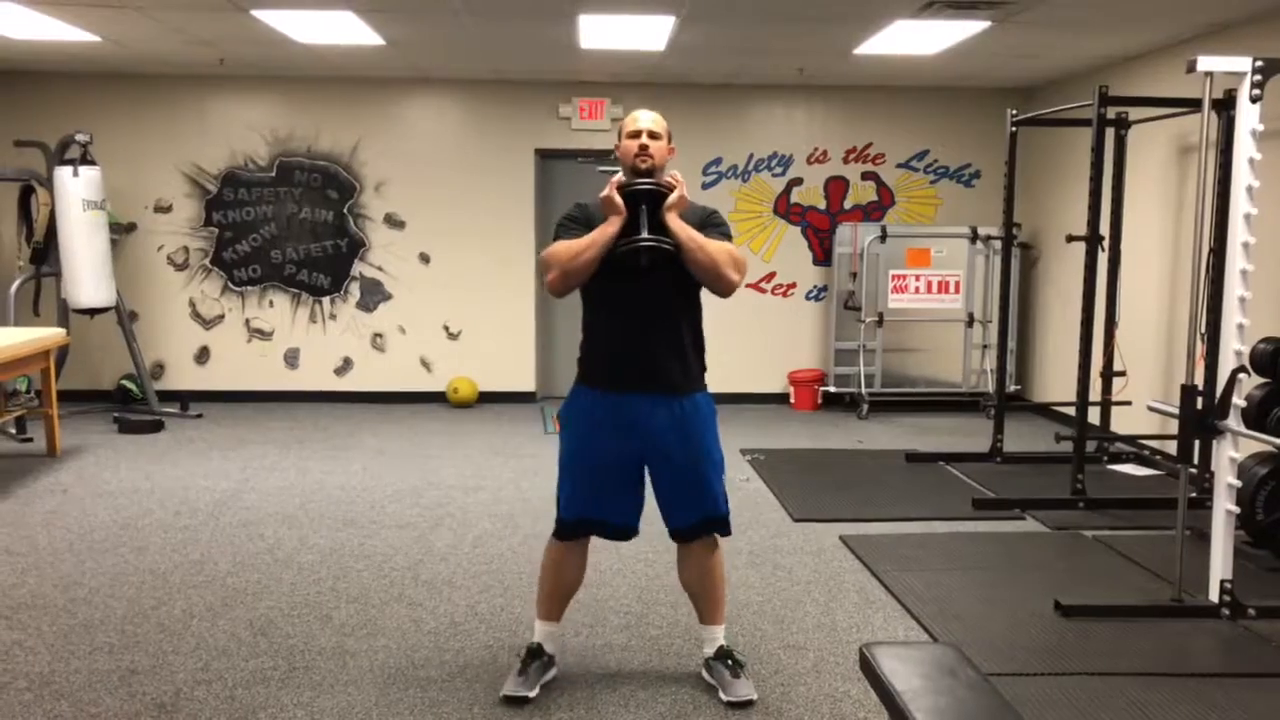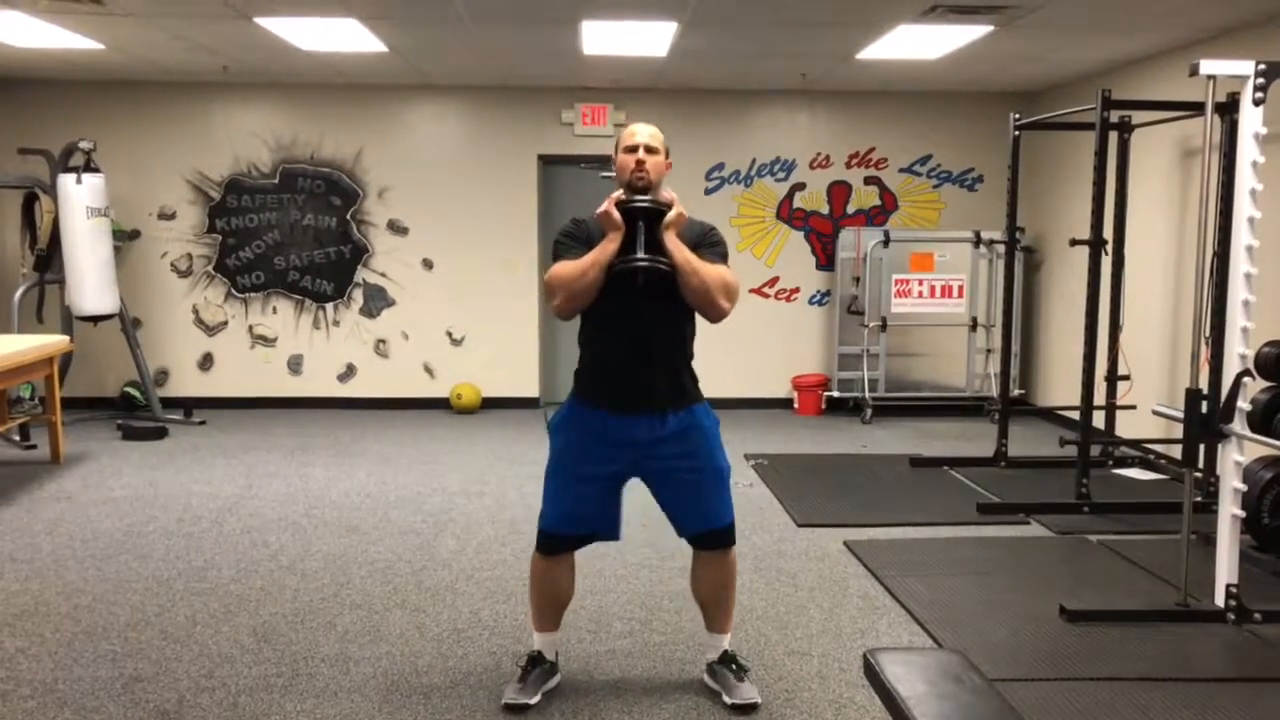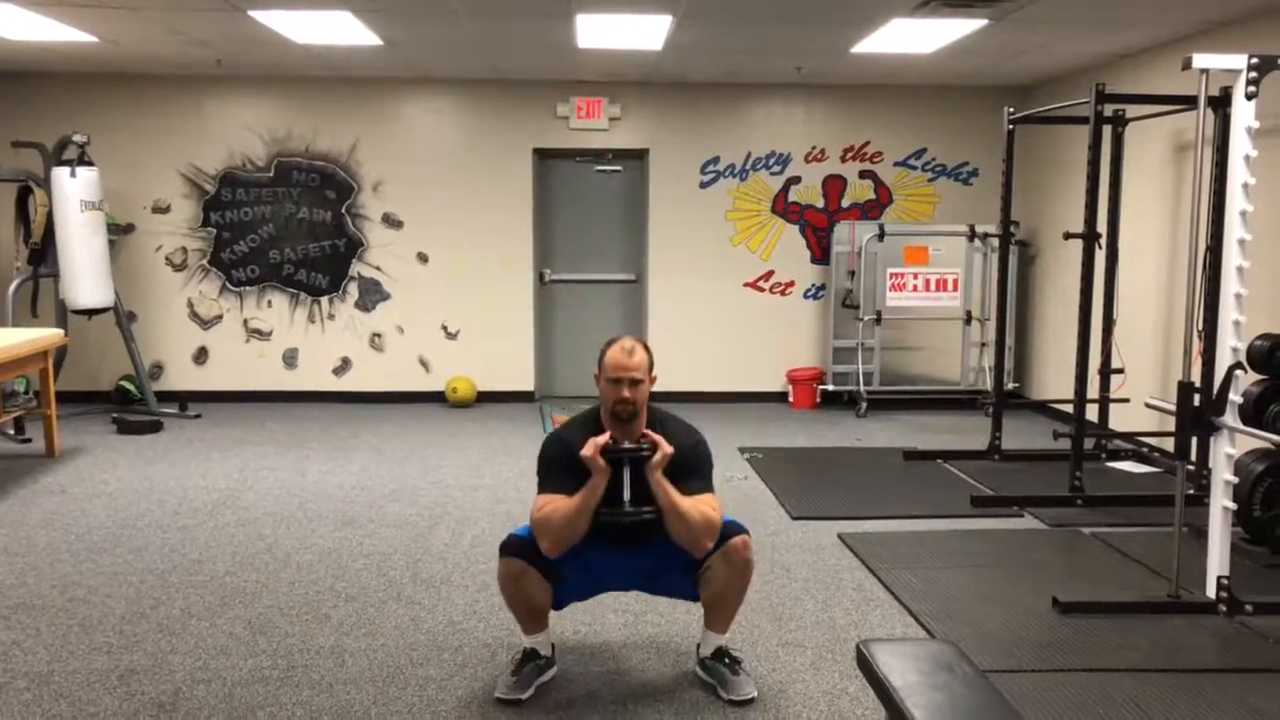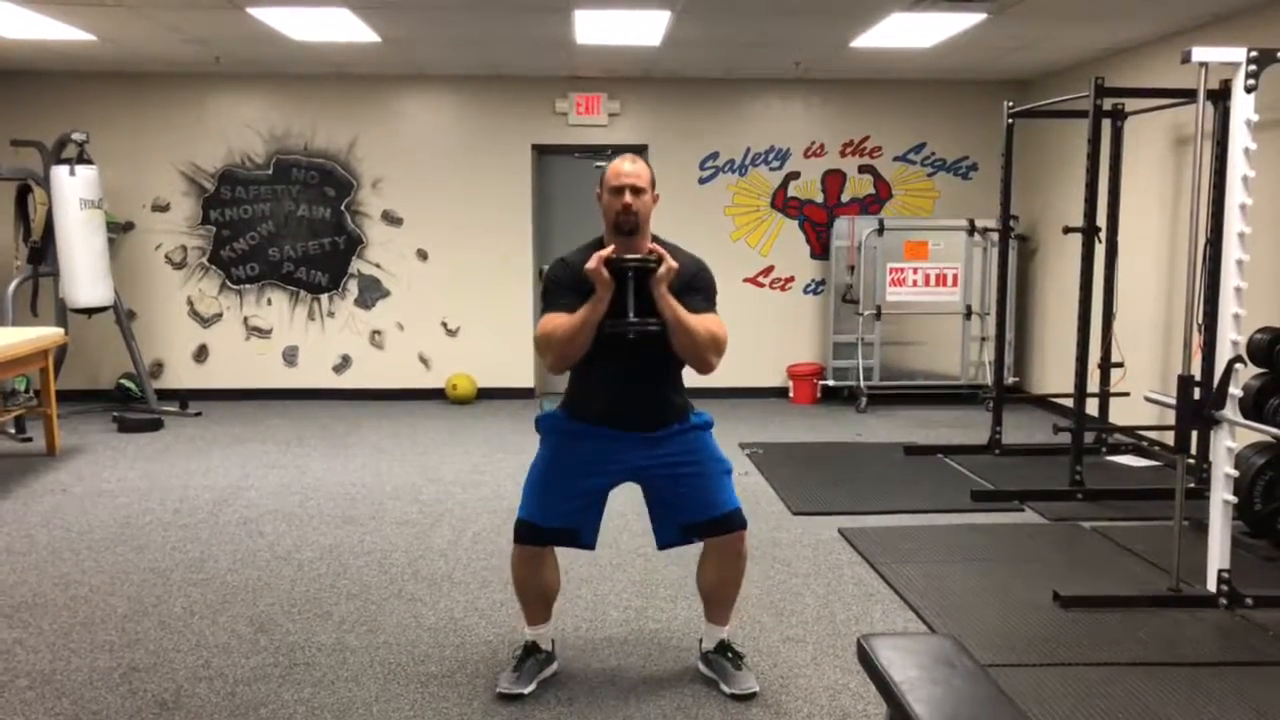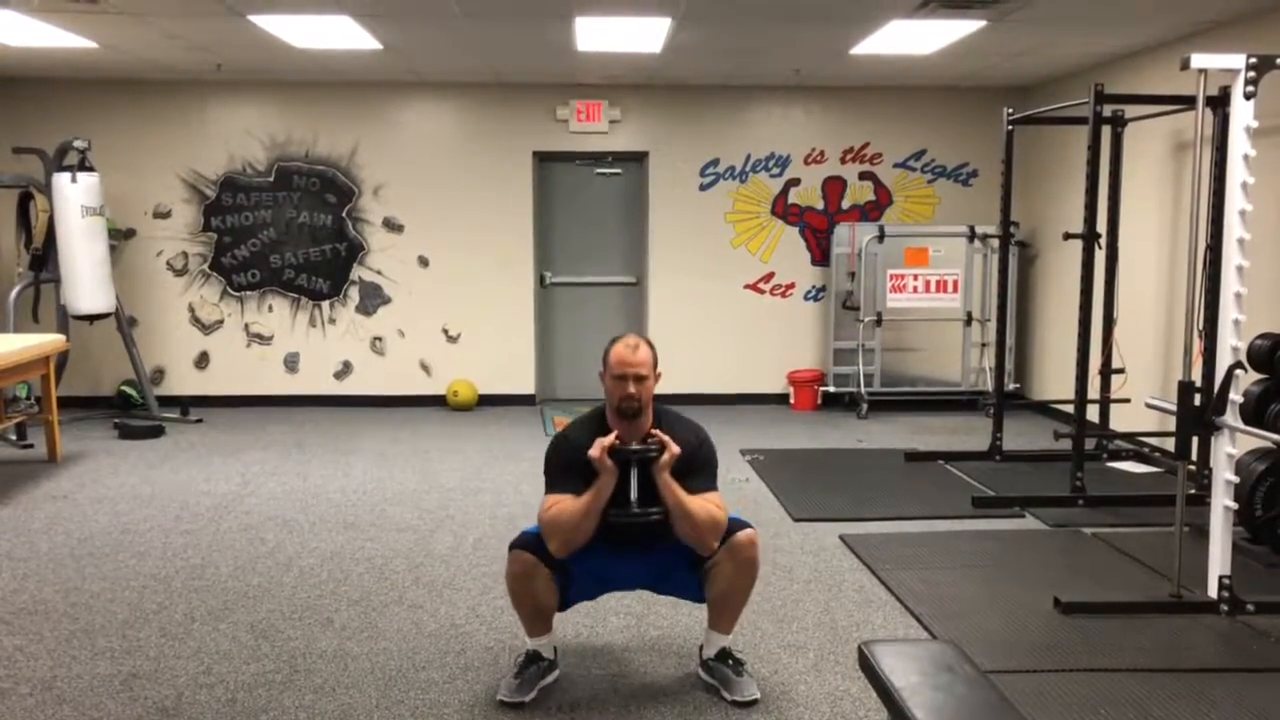
dt=1s
person 1, frame 1
left shoulder: (701, 218)
right shoulder: (587, 215)
left elbow: (728, 278)
right elbow: (556, 278)
left wrist: (672, 218)
right wrist: (614, 220)
left hip: (680, 399)
right hip: (600, 398)
left knee: (700, 527)
right knee: (572, 527)
left ankle: (716, 651)
right ankle: (542, 648)
person 1, frame 2
left shoulder: (698, 235)
right shoulder: (582, 231)
left elbow: (720, 305)
right elbow: (561, 302)
left wrist: (671, 238)
right wrist: (612, 238)
left hip: (678, 418)
right hip: (594, 417)
left knee: (716, 537)
right knee: (555, 539)
left ankle: (719, 656)
right ankle: (543, 657)
person 1, frame 3
left shoulder: (683, 442)
right shoulder: (566, 443)
left elbow: (702, 542)
right elbow: (550, 544)
left wrist: (656, 476)
right wrist: (598, 478)
left hip: (663, 552)
right hip: (586, 553)
left knee: (735, 546)
right knee: (515, 556)
left ankle: (713, 652)
right ankle: (538, 652)
person 1, frame 4
left shoulder: (687, 269)
right shoulder: (570, 270)
left elbow: (708, 358)
right elbow: (554, 359)
left wrist: (661, 293)
right wrist: (600, 296)
left hip: (671, 431)
right hip: (585, 431)
left knee: (727, 533)
right knee: (532, 538)
left ankle: (716, 646)
right ankle: (538, 647)
person 1, frame 5
left shoulder: (688, 440)
right shoulder: (573, 443)
left elbow: (709, 540)
right elbow: (558, 543)
left wrist: (663, 476)
right wrist: (605, 478)
left hip: (667, 551)
right hip: (592, 552)
left knee: (741, 543)
right knee: (524, 557)
left ankle: (715, 653)
right ankle: (540, 655)
